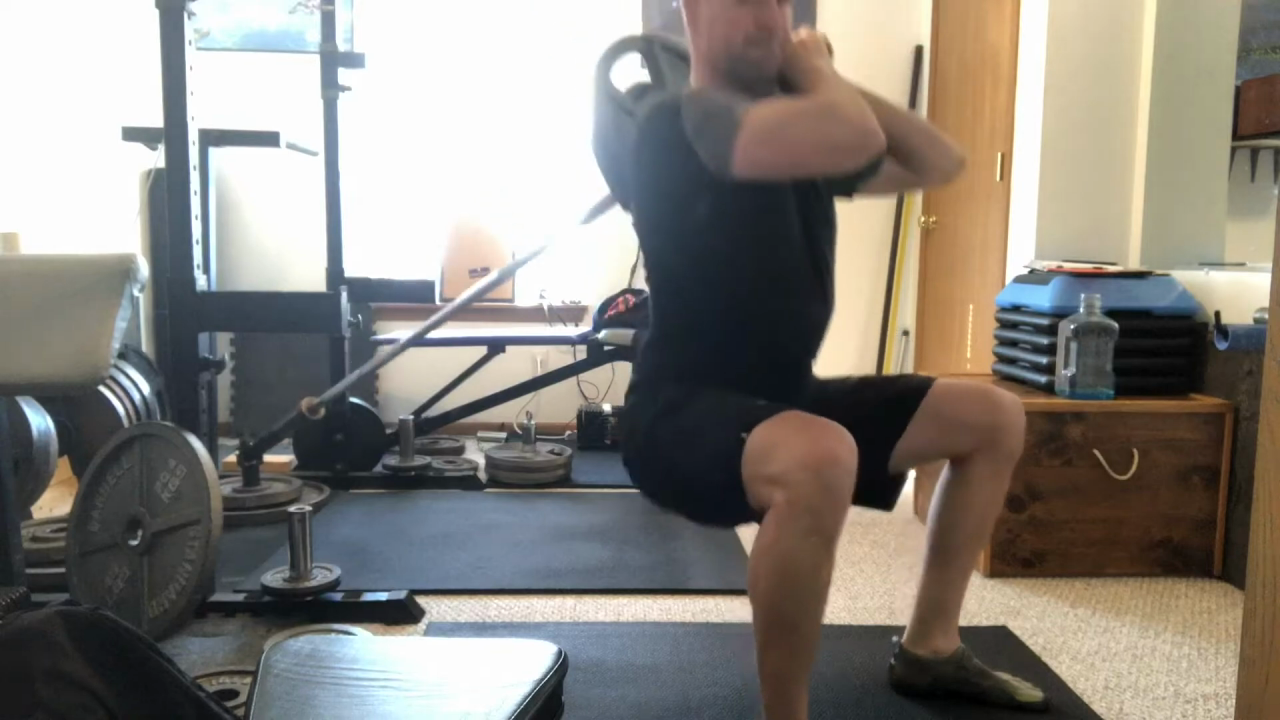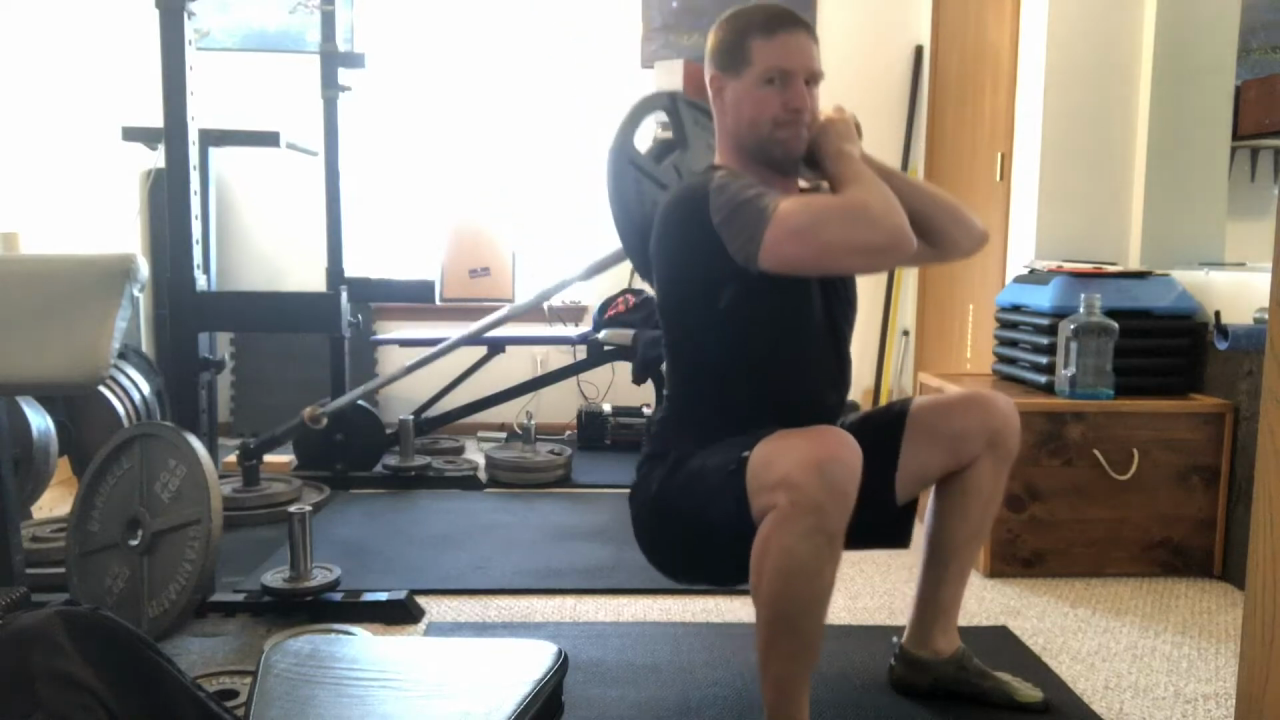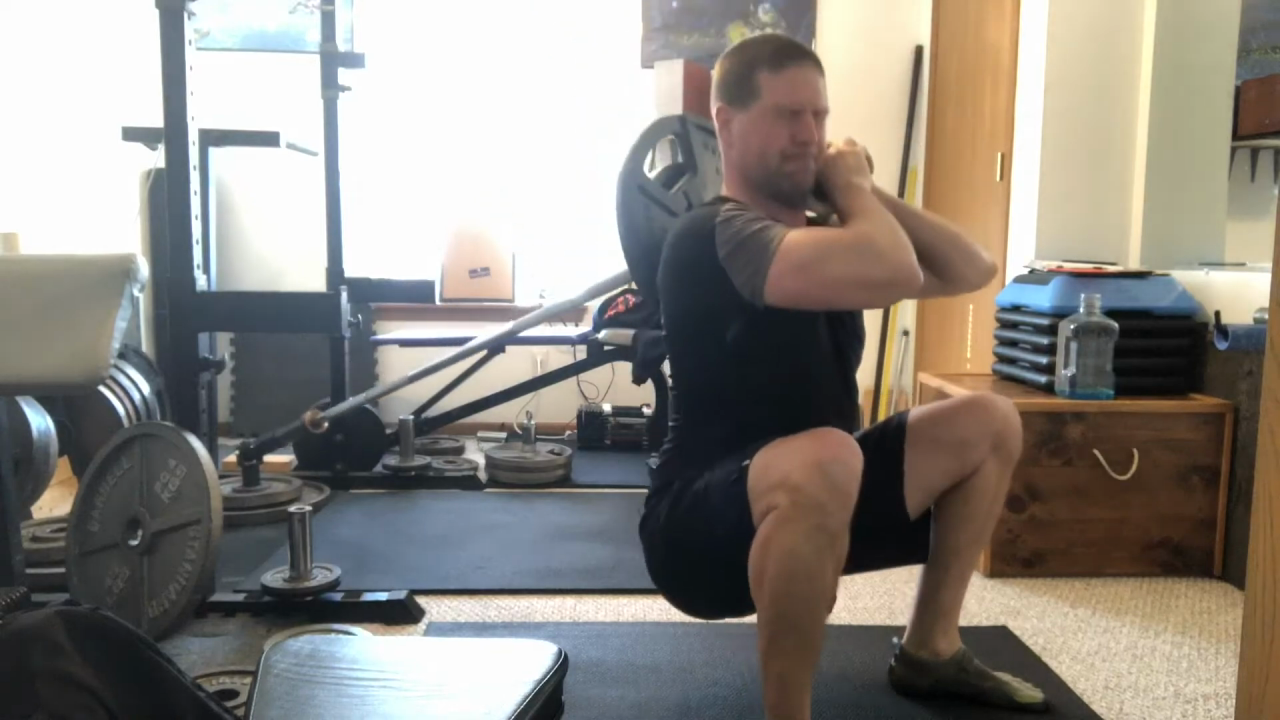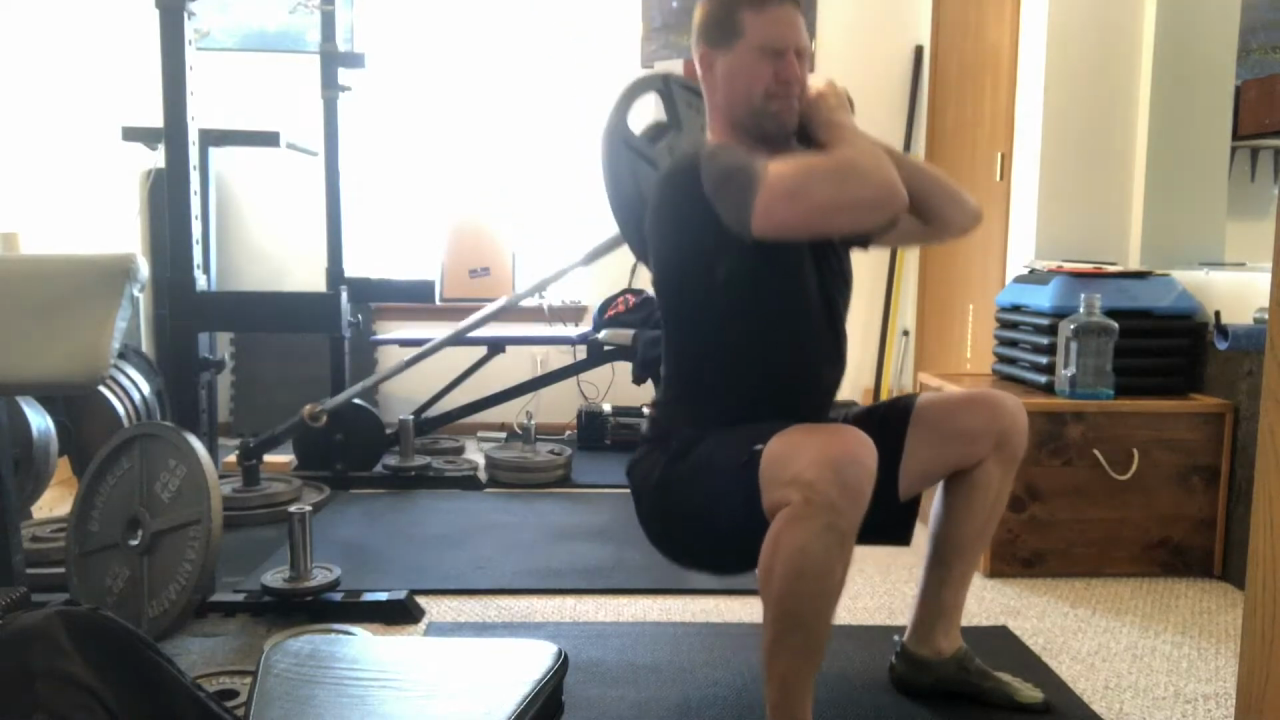
dt=0.3s
person 1, frame 1
left shoulder: (800, 131)
right shoulder: (687, 120)
left elbow: (939, 160)
right elbow: (850, 141)
left wrist: (833, 79)
right wrist: (820, 78)
left hip: (779, 400)
right hip: (685, 420)
left knee: (994, 419)
right knee: (820, 461)
left ankle: (928, 649)
person 1, frame 2
left shoulder: (812, 210)
right shoulder: (712, 206)
left elbow: (962, 236)
right elbow: (885, 239)
left wrist: (852, 159)
right wrist: (843, 153)
left hip: (785, 468)
right hip: (691, 491)
left knee: (988, 421)
right knee: (822, 463)
left ankle: (929, 650)
person 1, frame 3
left shoulder: (818, 240)
right shoulder: (717, 238)
left elbow: (971, 270)
right elbow: (890, 274)
left wrist: (861, 192)
right wrist: (852, 186)
left hip: (799, 495)
right hip: (697, 521)
left knee: (990, 424)
right knee: (822, 465)
left ankle: (930, 651)
person 1, frame 4
left shoulder: (813, 190)
right shoulder: (706, 182)
left elbow: (957, 215)
right elbow: (873, 193)
left wrist: (845, 133)
right wrist: (836, 121)
left hip: (792, 467)
right hip: (693, 476)
left knee: (996, 422)
right knee: (839, 462)
left ankle: (930, 649)
